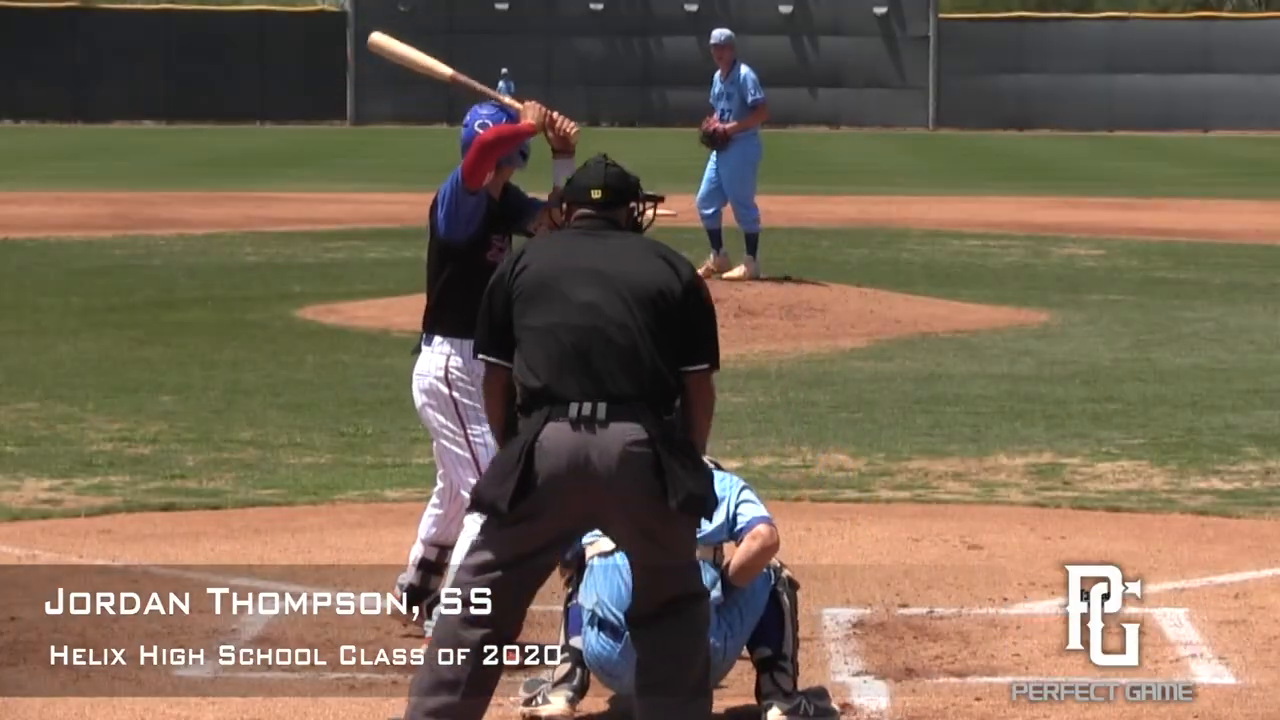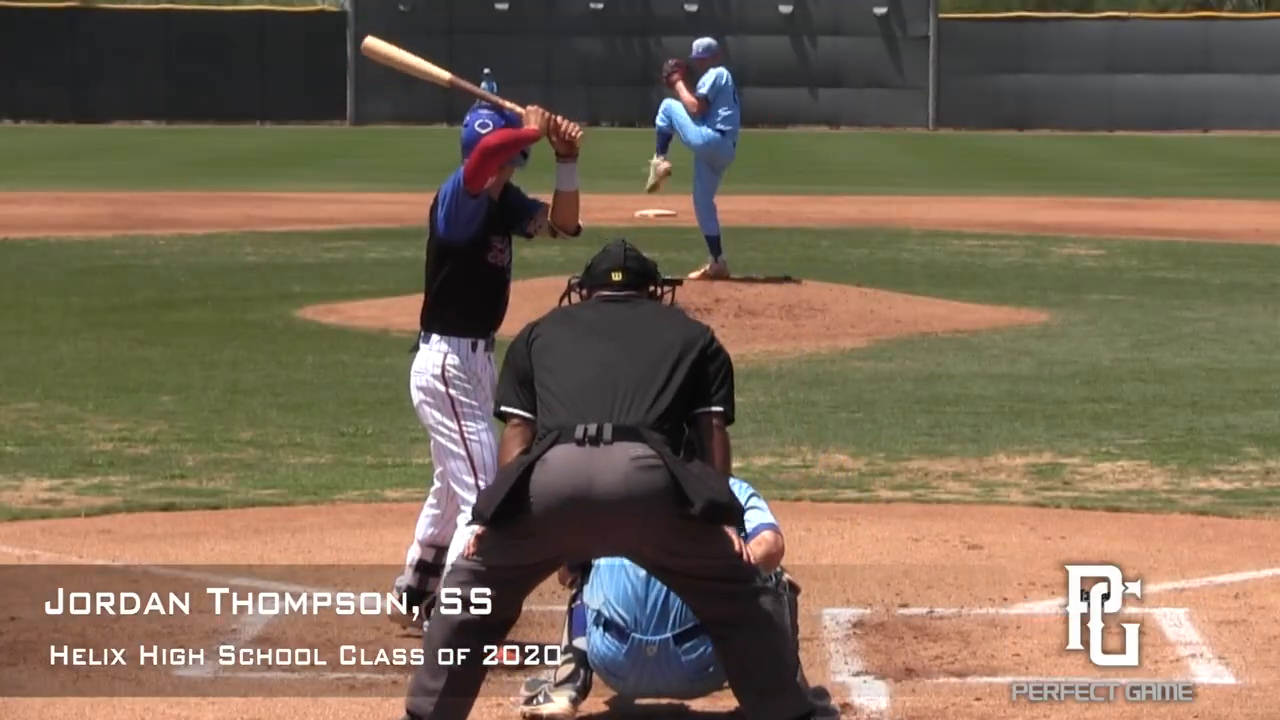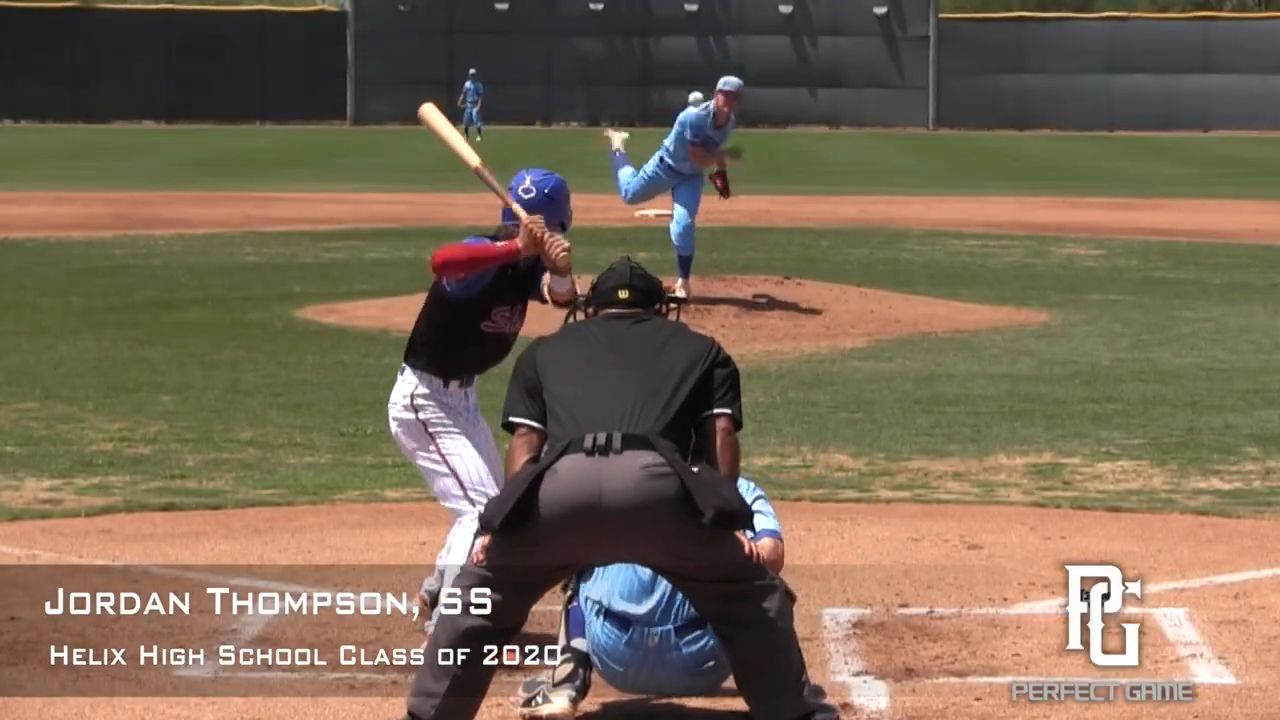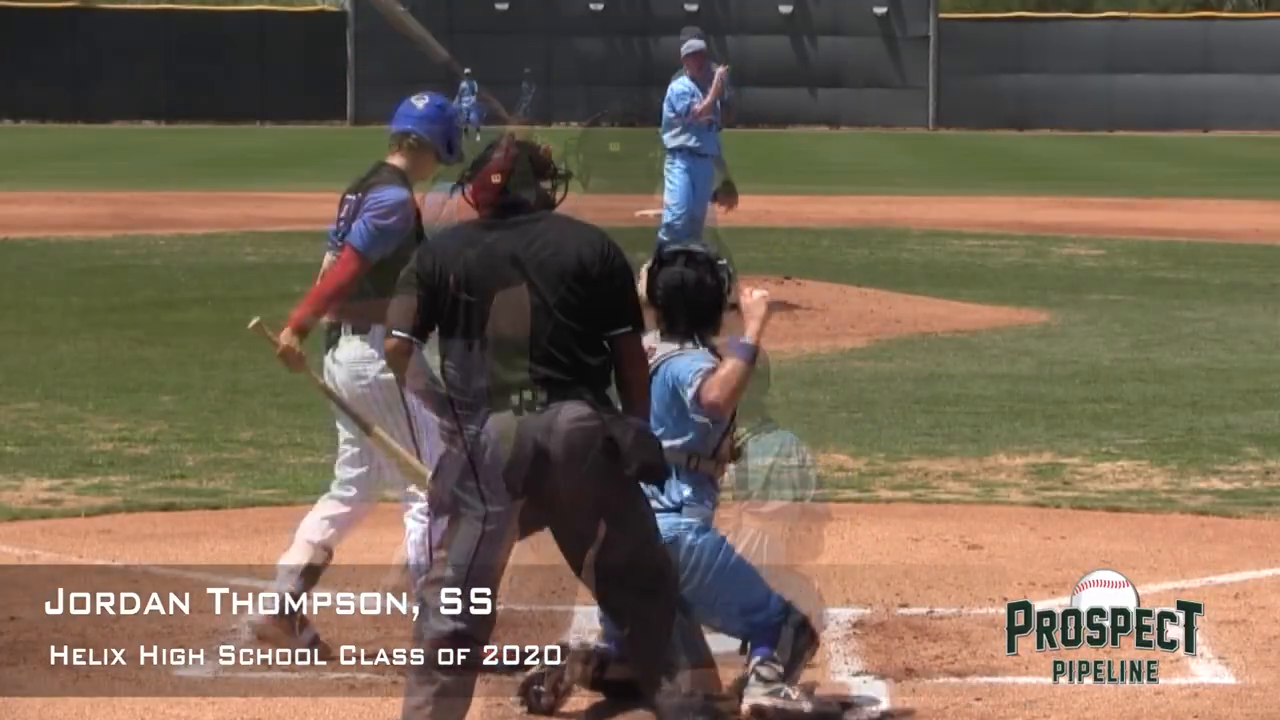
dt=1s
person 1, frame 1
left shoulder: (504, 199)
right shoulder: (458, 195)
left elbow: (560, 221)
right elbow: (484, 148)
left wrist: (563, 158)
right wrist: (529, 125)
left hip: (472, 362)
right hip: (451, 367)
left knee: (458, 488)
left ankle: (416, 592)
person 1, frame 2
left shoulder: (504, 198)
right shoulder: (458, 194)
left elbow: (563, 224)
right elbow: (487, 153)
left wrist: (566, 160)
right wrist: (532, 131)
left hip: (473, 361)
right hip: (448, 365)
left knee: (455, 487)
right knee: (484, 499)
left ankle: (414, 595)
person 1, frame 3
left shoulder: (531, 259)
right shoulder: (483, 252)
left elbow: (560, 296)
right elbow: (441, 260)
left wrist: (558, 270)
right wrist: (515, 249)
left hip: (458, 396)
right hip: (421, 401)
left knee: (490, 499)
right knee: (480, 507)
left ankle: (440, 590)
person 1, frame 4
left shoulder: (367, 190)
right shoulder: (394, 199)
right elbow: (345, 268)
right wrist: (297, 328)
left hip: (353, 353)
right hip: (378, 358)
left knee: (352, 490)
right knee: (427, 492)
left ankle: (284, 607)
person 2, frame 1
left shoulder: (523, 261)
right shoulder: (673, 268)
left elbow: (496, 381)
right elbow: (699, 386)
left wrist: (512, 460)
right wrist: (687, 467)
left hip: (549, 444)
right hip: (640, 446)
left knee: (484, 587)
right knee: (674, 597)
person 2, frame 2
left shoulder: (541, 330)
right shoulder: (693, 335)
left elbow: (518, 432)
right elbow: (712, 432)
left wrist: (498, 513)
right wrist: (720, 515)
left hip: (553, 475)
right hip: (649, 477)
left knee: (474, 589)
right knee: (737, 594)
person 2, frame 3
left shoulder: (546, 348)
right shoulder: (700, 348)
left elbow: (525, 442)
right elbow: (721, 434)
left wrist: (506, 522)
right wrist: (726, 518)
left hip: (564, 486)
right hip: (656, 483)
left knee: (481, 594)
right knee: (748, 594)
person 2, frame 4
left shoulder: (442, 250)
right shoulder: (590, 244)
left elbow: (398, 350)
right elbow: (629, 351)
left wrist: (450, 411)
right wrist: (631, 434)
left hip: (495, 434)
right hip: (582, 431)
left knee: (458, 588)
right knee: (641, 585)
person 3, frame 1
right shoulder: (722, 482)
left elbow: (567, 570)
right elbow: (764, 538)
right wrist: (721, 589)
left hip: (607, 664)
right knee: (771, 580)
left ankle: (564, 691)
person 3, frame 2
right shoulder: (735, 490)
left elbow: (568, 574)
right elbow: (771, 545)
left hip: (615, 664)
right hip: (703, 666)
left knee: (589, 583)
right knee: (776, 581)
left ankle: (567, 689)
person 3, frame 3
right shoulder: (741, 488)
right elbow: (771, 556)
left hip: (610, 653)
right hip: (699, 664)
left knee: (582, 577)
left ankle: (564, 690)
person 3, frame 4
left shoulder: (639, 354)
right shoulder: (691, 363)
right elbow: (716, 401)
right wrist: (752, 333)
right hip: (675, 536)
left knee: (630, 660)
right knee: (787, 625)
left ankle: (584, 661)
person 4, frame 1
left shoulder: (745, 75)
right shoulder: (717, 77)
left elbow: (762, 113)
left wrist: (730, 128)
right wrist: (713, 125)
left hip: (743, 146)
right hip: (721, 147)
left knee: (742, 204)
right knee: (706, 201)
left ankle: (751, 263)
right ankle: (718, 257)
person 4, frame 2
left shoulder: (715, 74)
right shoulder: (722, 79)
left elbow: (694, 109)
right elbow: (696, 113)
left wrist: (678, 83)
right wrist: (679, 85)
left hip: (710, 140)
right hip: (725, 150)
left knee: (668, 107)
right knee: (703, 204)
left ankle: (660, 163)
right ankle: (717, 263)
person 4, frame 3
left shoulder: (728, 121)
right shoulder: (693, 117)
right elbow: (695, 153)
left wrist: (721, 176)
right wrist: (726, 155)
left hip: (690, 177)
right hip: (665, 166)
left knee: (683, 227)
right knee: (631, 194)
left ankle: (683, 283)
right ankle: (619, 148)
person 4, frame 4
left shoulder: (711, 91)
right shoulder: (678, 88)
left elbow: (712, 131)
right elbow: (699, 116)
right wrist: (717, 86)
left hip: (704, 163)
right hip: (681, 161)
left knee: (695, 223)
right knee: (676, 217)
